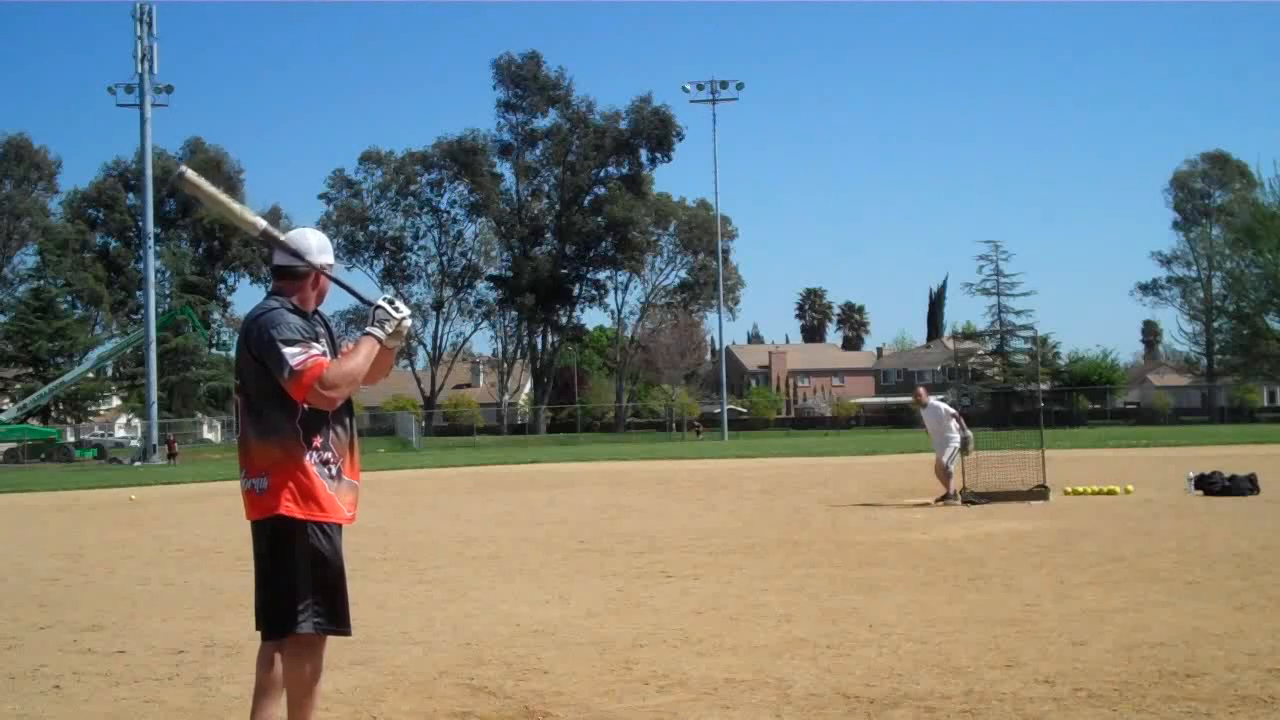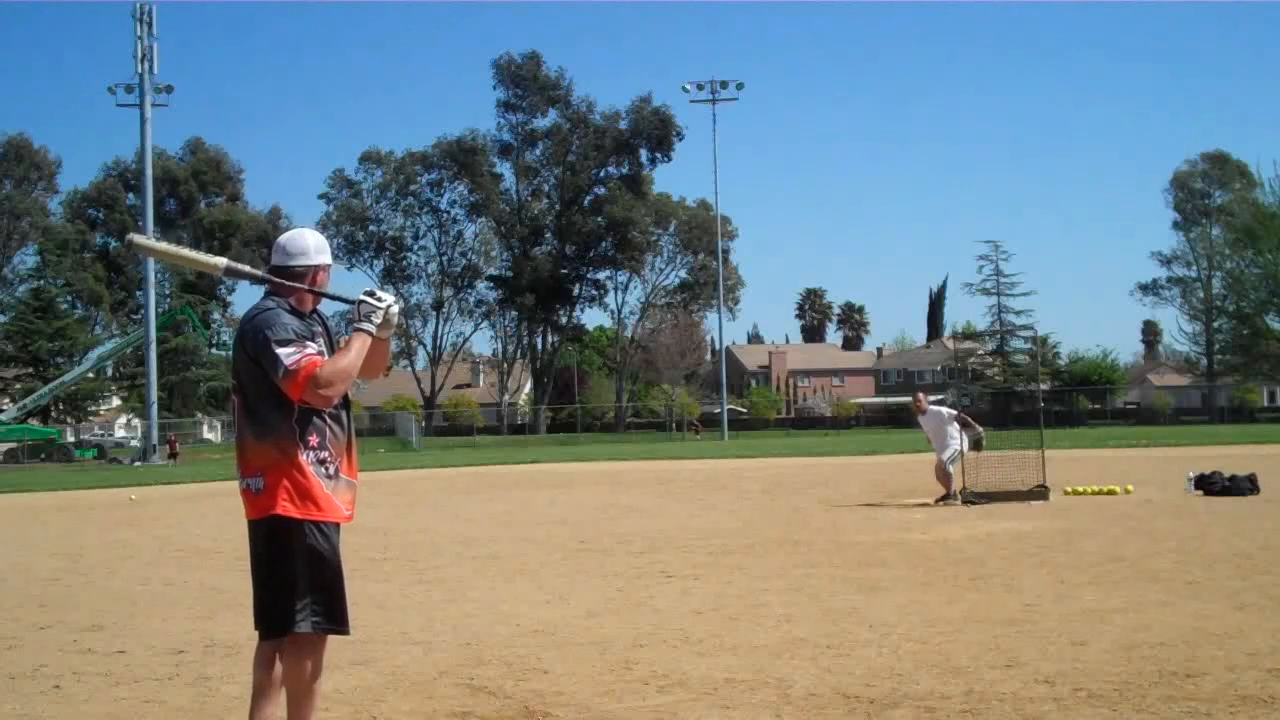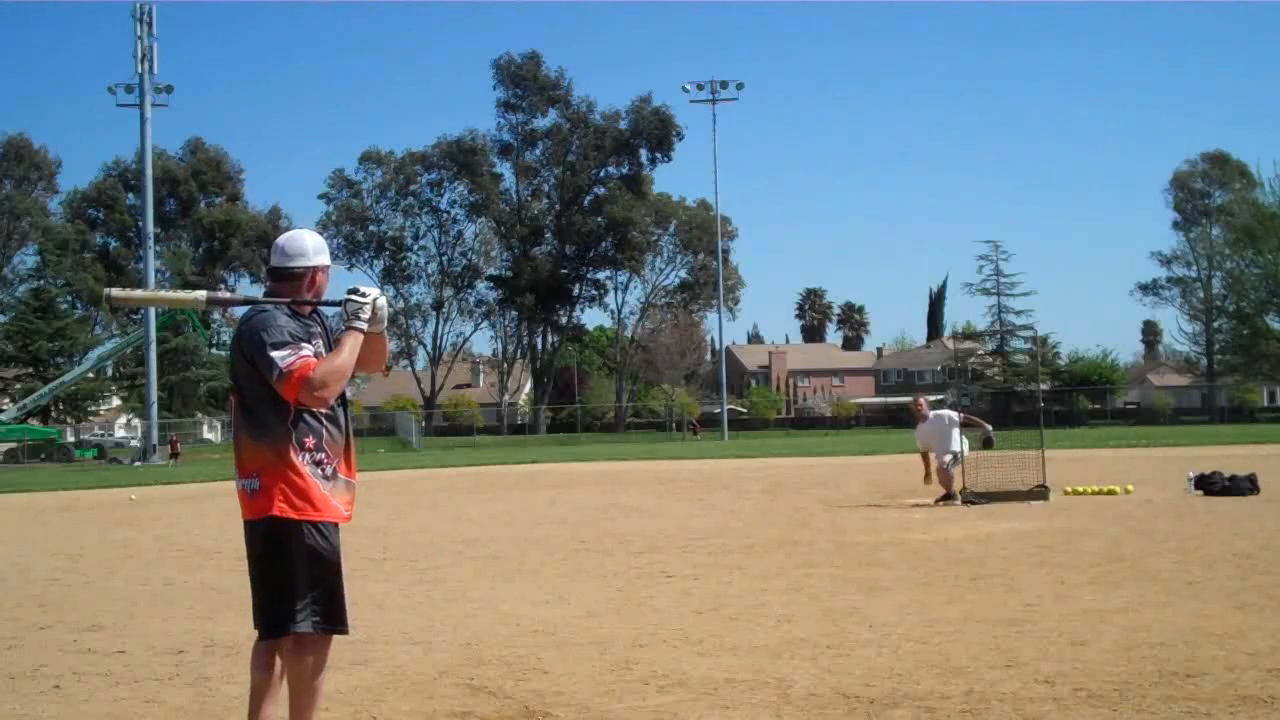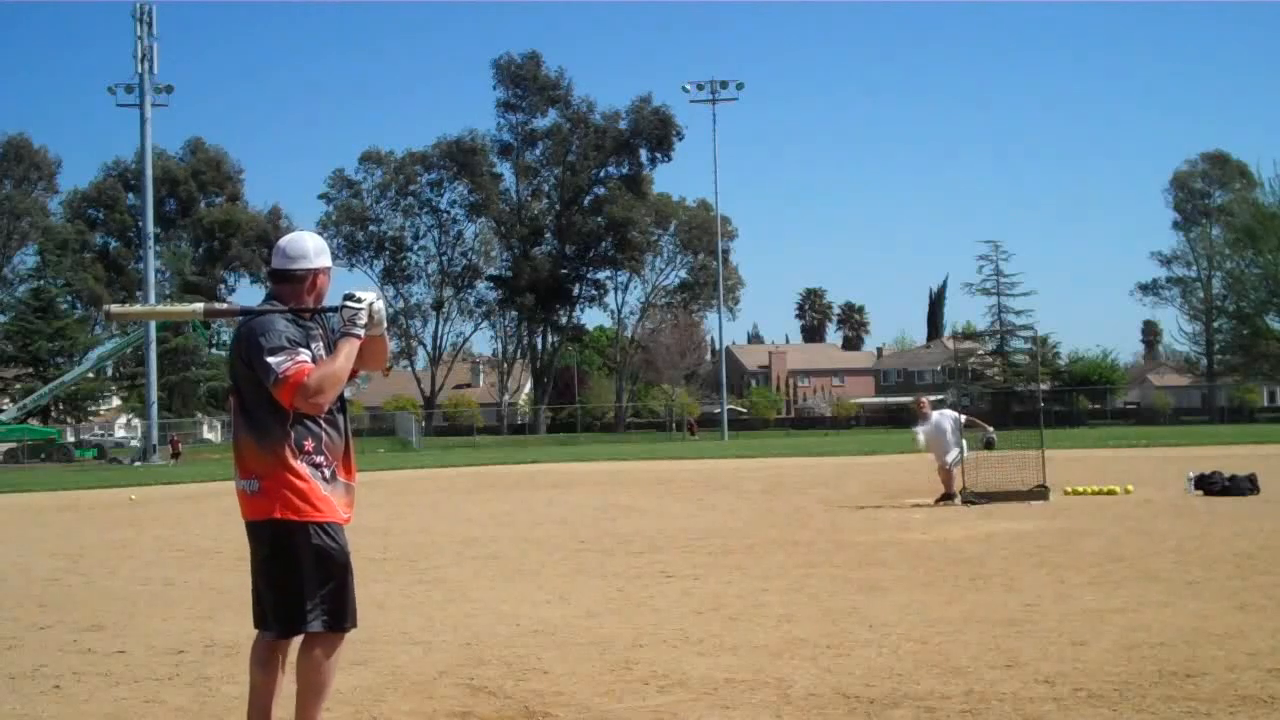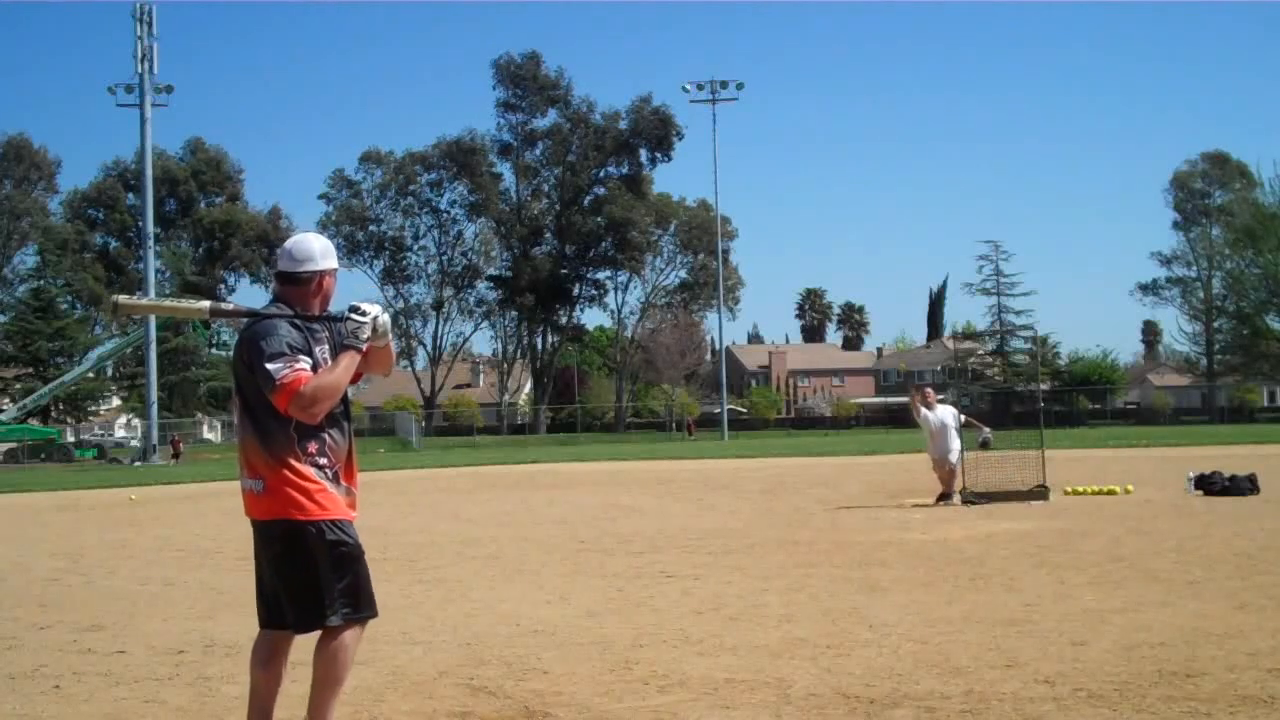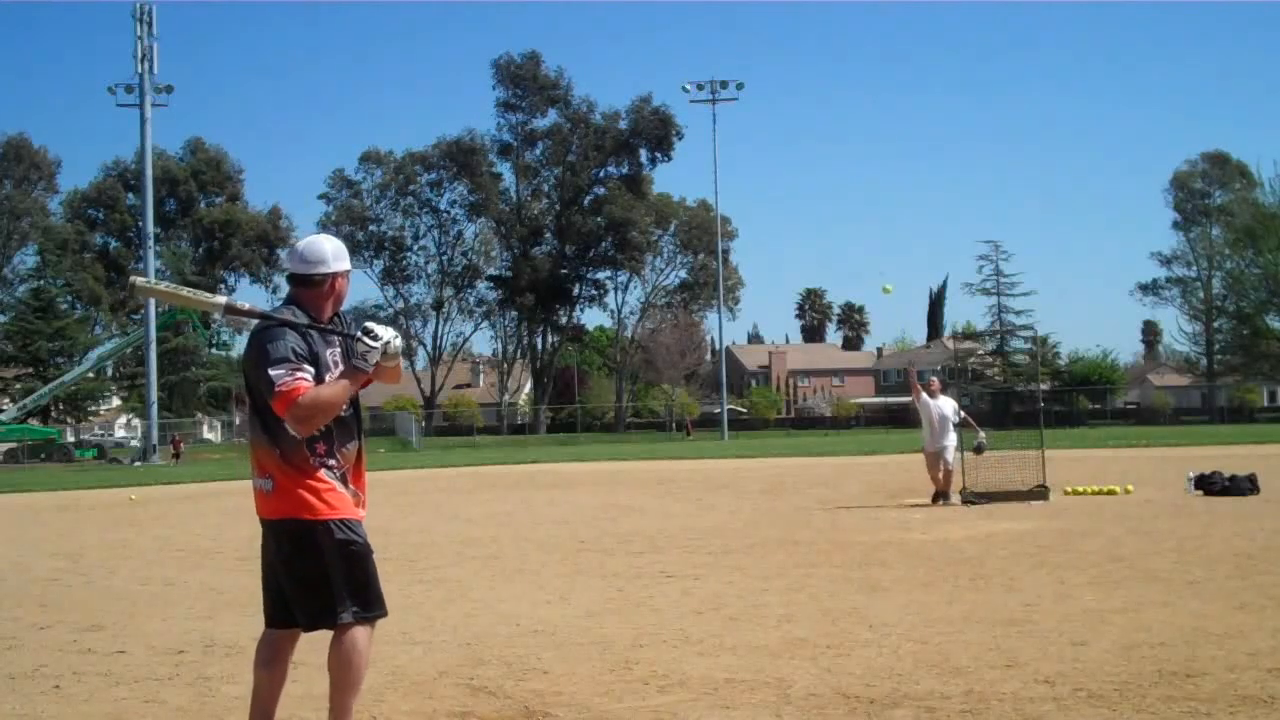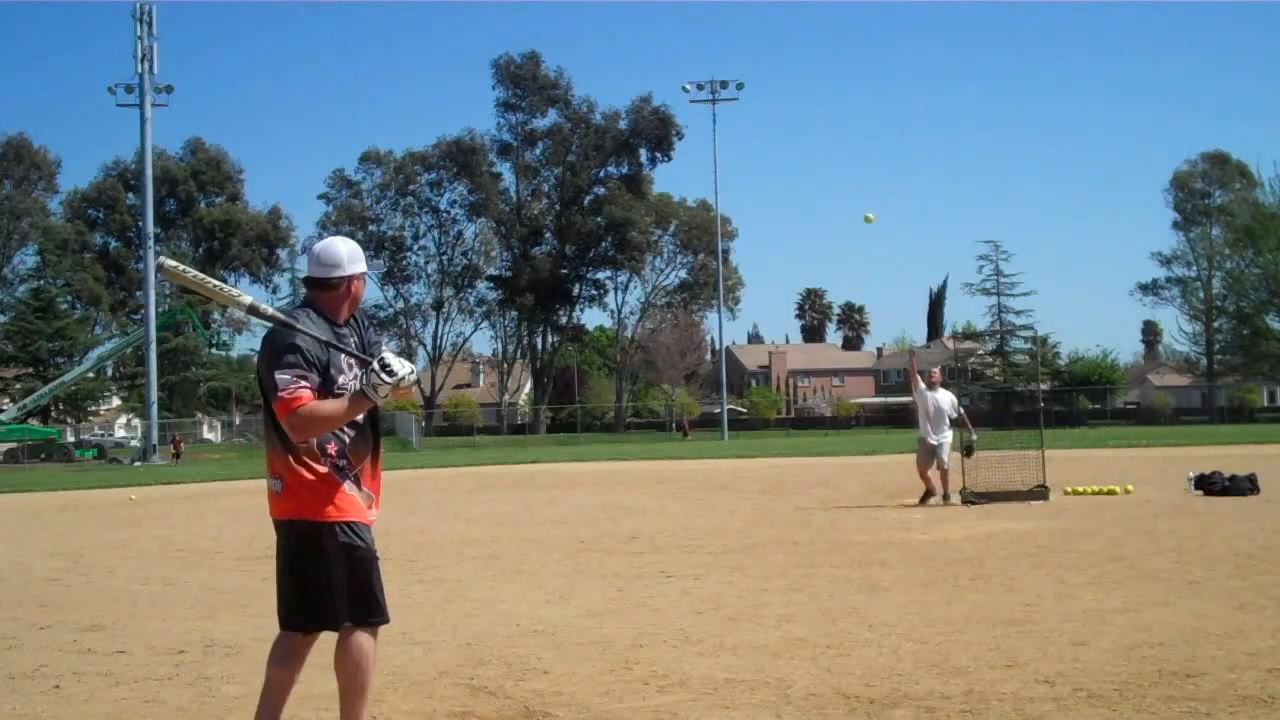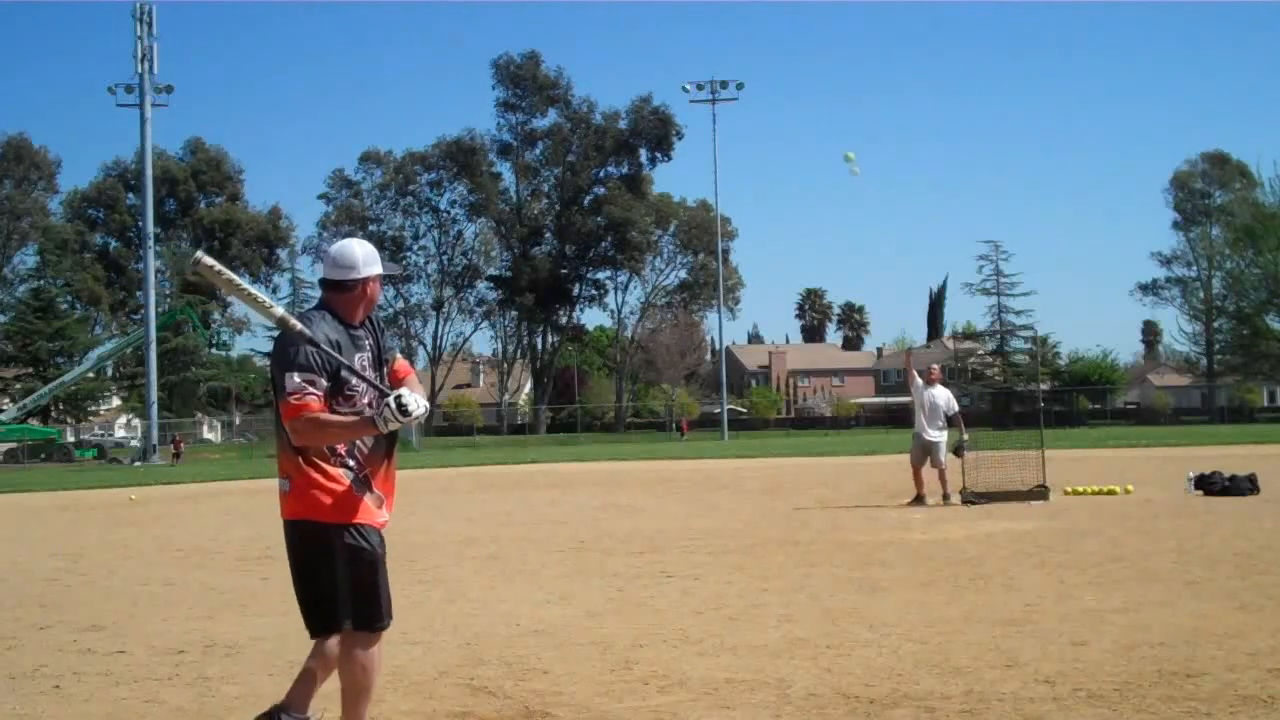
dt=0.5s
person 1, frame 1
left shoulder: (311, 322)
right shoulder: (273, 321)
left elbow: (367, 374)
right elbow: (327, 389)
left wrist: (390, 337)
right wrist: (375, 331)
left hip: (306, 496)
right hip: (294, 497)
left knee: (285, 624)
right knee: (307, 626)
person 1, frame 2
left shoulder: (311, 321)
right shoulder: (269, 322)
left elbow: (368, 368)
right elbow: (323, 387)
left wrist: (381, 329)
right wrist: (364, 326)
left hip: (306, 495)
right hip: (292, 496)
left knee: (283, 624)
right knee: (307, 626)
person 1, frame 3
left shoulder: (314, 321)
right shoulder: (265, 324)
left elbow: (371, 363)
right elbow: (318, 388)
left wrist: (374, 323)
right wrist: (354, 325)
left hip: (299, 497)
right hip: (291, 497)
left knee: (280, 624)
right knee: (312, 626)
person 1, frame 4
left shoulder: (316, 324)
right shoulder: (266, 329)
left elbow: (374, 361)
right elbow: (314, 395)
left wrist: (373, 325)
right wrist: (351, 331)
left hip: (287, 501)
right hip: (294, 499)
left knee: (279, 623)
right knee: (327, 623)
person 1, frame 5
left shoulder: (323, 326)
right shoulder: (270, 332)
left elbow: (381, 366)
right elbow: (309, 404)
left wrist: (378, 334)
right wrist: (353, 344)
left hip: (284, 501)
right hip: (299, 498)
left knee: (280, 623)
right knee: (347, 615)
person 1, frame 6
left shoulder: (338, 326)
right shoulder: (279, 335)
left elbow: (391, 377)
right elbow: (303, 415)
left wrist: (388, 352)
right wrist: (359, 367)
left hip: (294, 501)
right hip: (308, 499)
left knee: (285, 622)
right knee: (357, 614)
person 1, frame 7
left shoulder: (356, 327)
right shoulder: (293, 337)
left elbow: (400, 380)
right elbow: (299, 423)
left wrist: (400, 373)
right wrist: (368, 394)
left hip: (338, 498)
right hip: (319, 502)
left knee: (304, 623)
right knee: (361, 620)
person 1, frame 8
left shoulder: (372, 329)
right shoulder: (307, 339)
left elbow: (407, 380)
right elbow: (302, 427)
left wrist: (412, 398)
right wrist: (377, 421)
left hip: (359, 500)
right hip: (327, 504)
left knee: (347, 621)
right knee: (365, 624)
